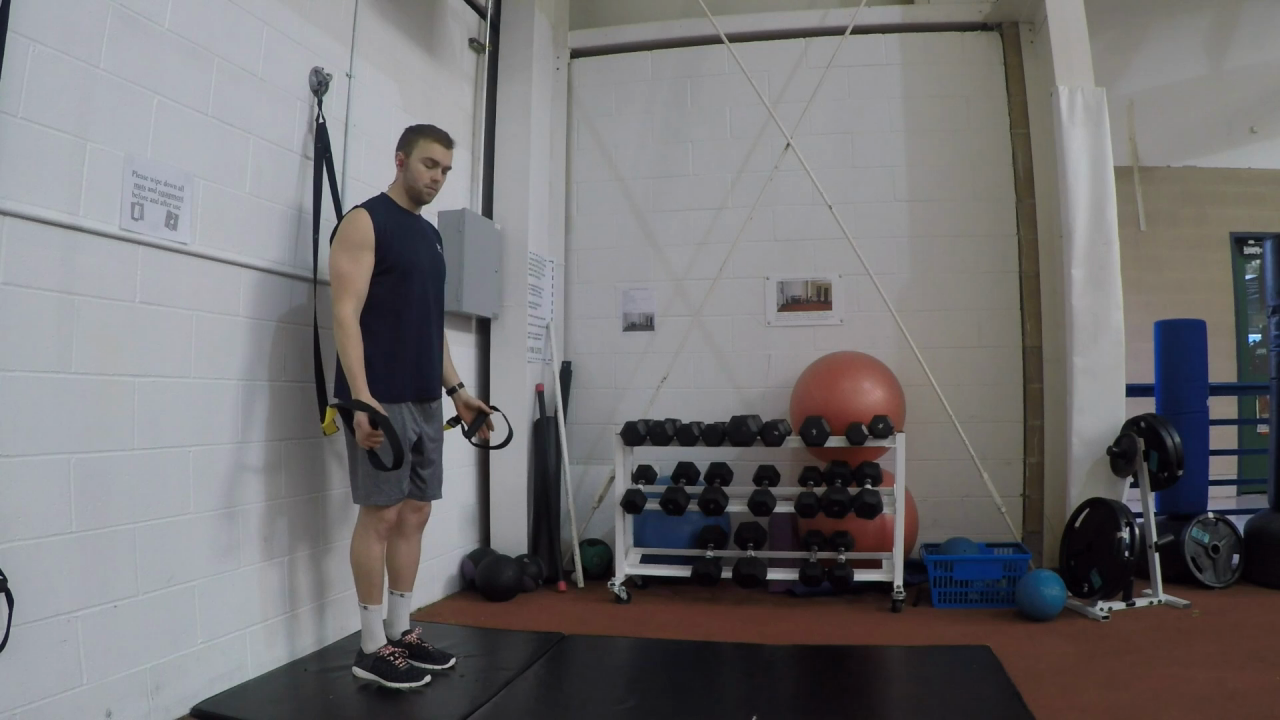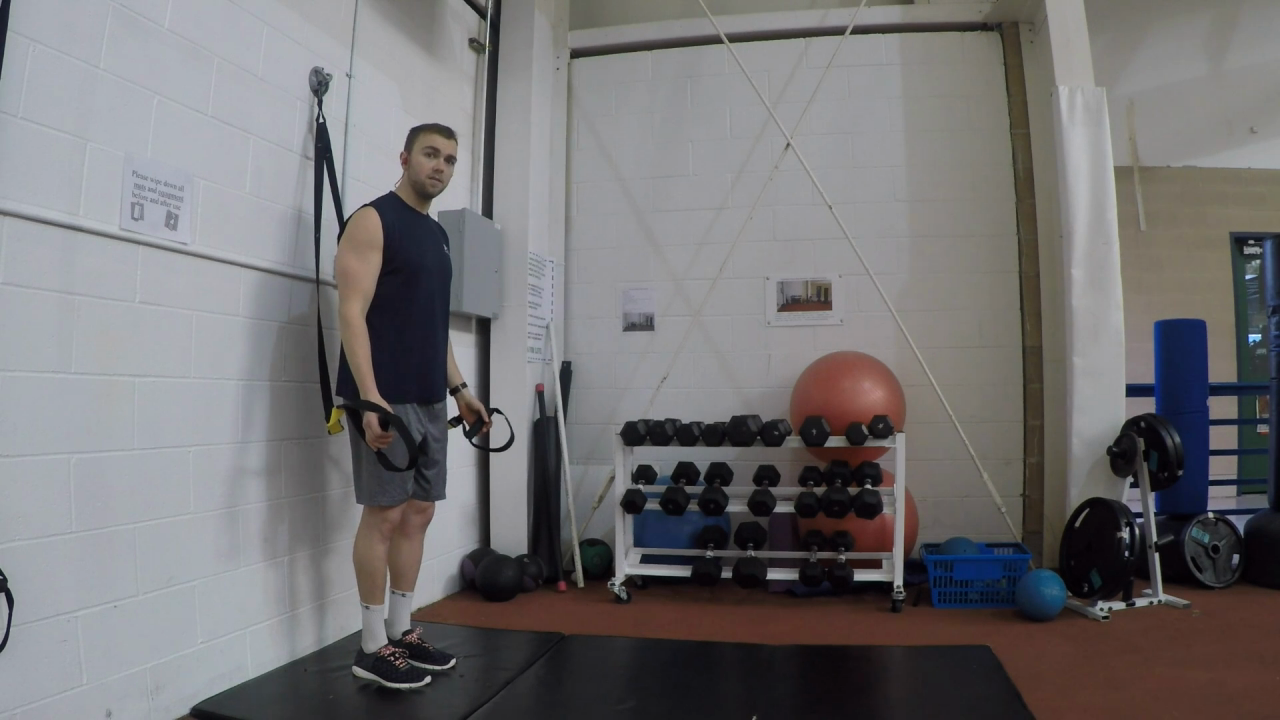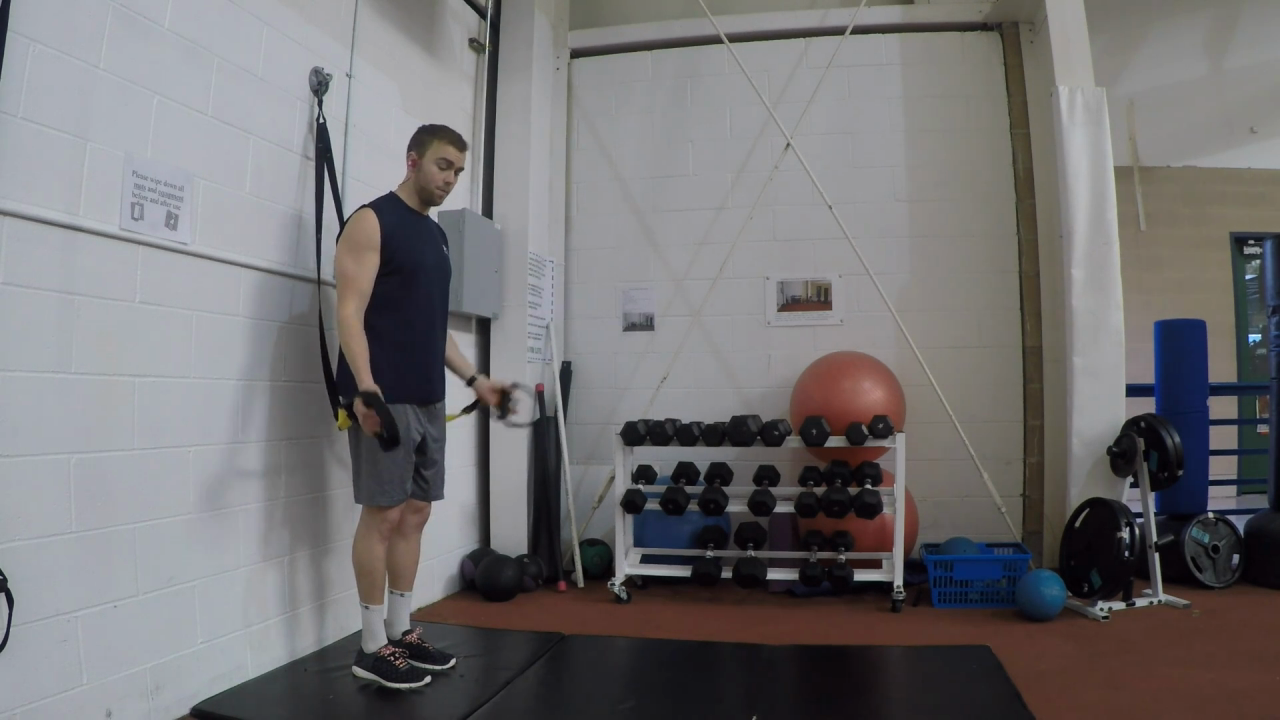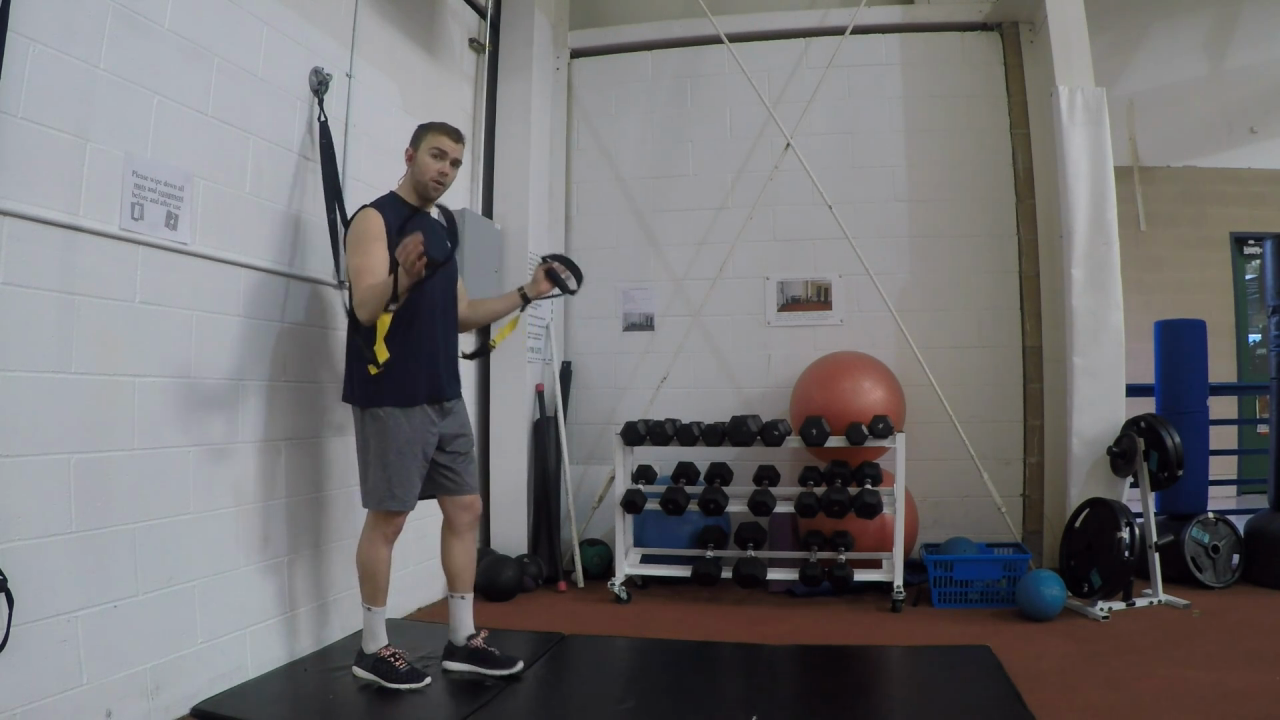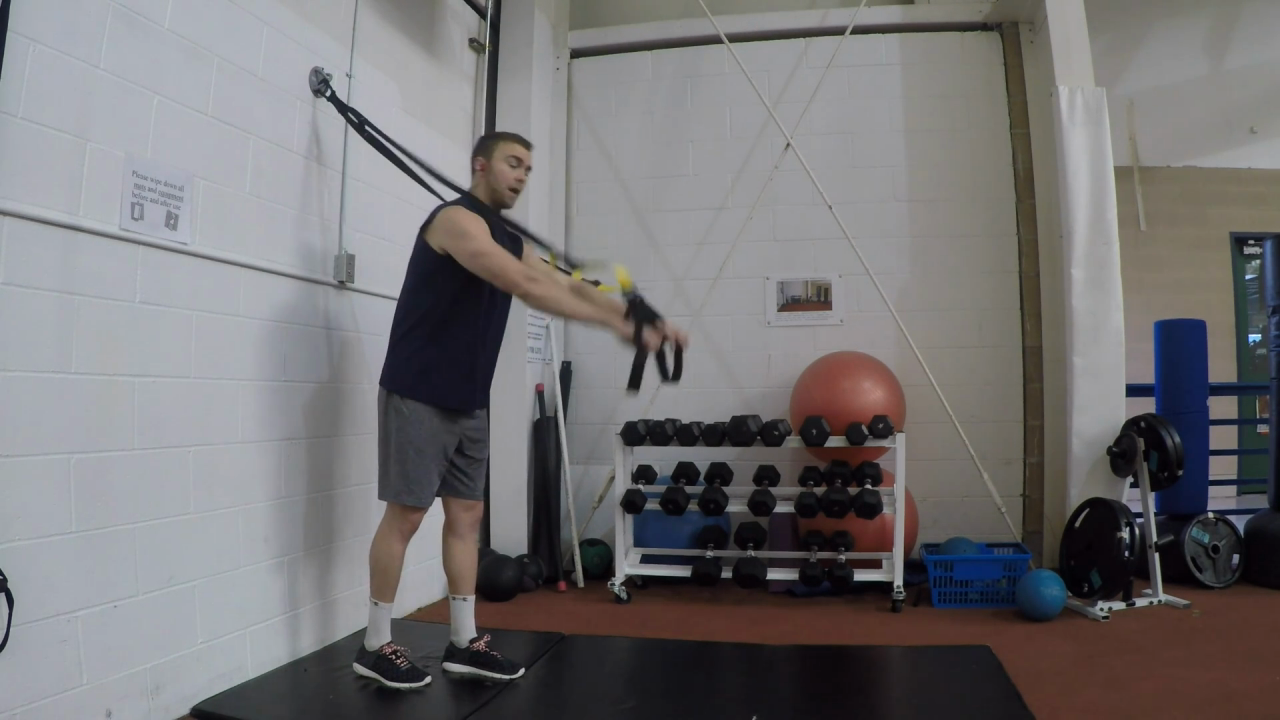
dt=1s
person 1, frame 1
left shoulder: (429, 234)
right shoulder: (365, 221)
right elbow: (345, 314)
left wrist: (456, 388)
right wrist: (361, 397)
left hip: (423, 399)
right hip: (381, 399)
left knee: (414, 512)
right knee: (381, 514)
left ankle: (400, 630)
right ankle: (372, 647)
person 1, frame 2
left shoulder: (436, 233)
right shoulder: (373, 221)
right elbow: (352, 313)
left wrist: (459, 388)
right wrist: (370, 397)
left hip: (429, 400)
right hip: (386, 399)
left knee: (417, 513)
right knee: (384, 515)
left ankle: (401, 630)
right ankle: (372, 646)
person 1, frame 3
left shoulder: (435, 234)
right shoulder: (371, 221)
right elbow: (349, 312)
left wrist: (473, 377)
right wrist: (365, 386)
left hip: (428, 399)
right hip: (385, 398)
left knee: (415, 513)
right knee: (382, 514)
left ankle: (400, 630)
right ankle: (372, 646)
person 1, frame 4
left shoulder: (441, 232)
right shoulder: (375, 220)
right elbow: (367, 308)
left wrist: (525, 294)
right wrist: (402, 279)
left hip: (444, 397)
right hip: (391, 397)
left knee: (465, 511)
right knee: (387, 518)
left ankle: (463, 638)
right ankle: (373, 647)
person 1, frame 5
left shoulder: (506, 239)
right shoulder: (455, 220)
left elbow: (566, 286)
right elbow: (530, 287)
left wrist: (636, 316)
right wrist: (619, 323)
left hip: (467, 398)
right hip: (419, 393)
left knee: (467, 513)
right knee: (405, 513)
left ankle: (464, 641)
right ankle: (376, 645)
